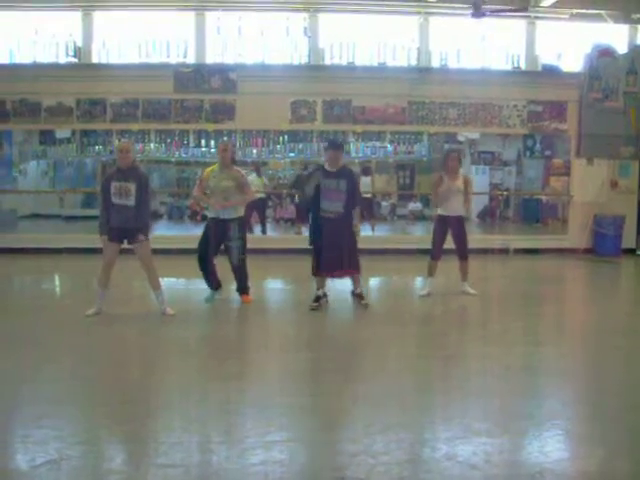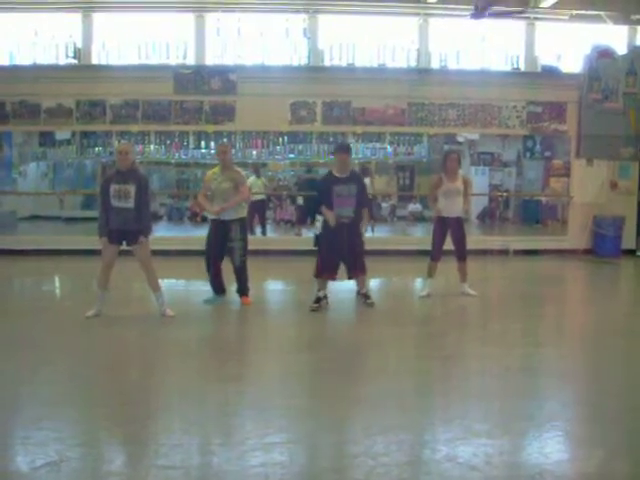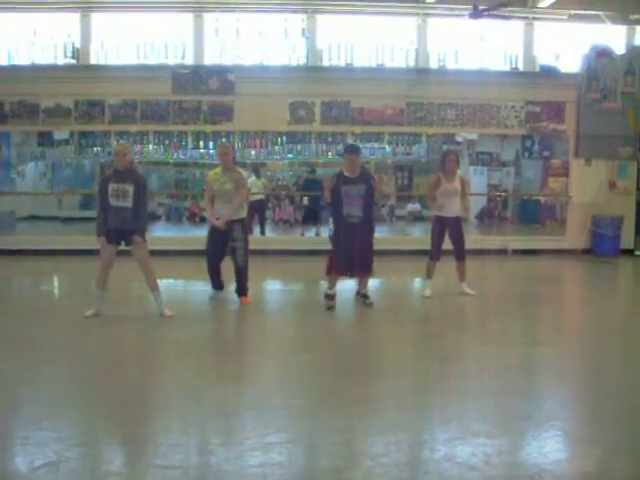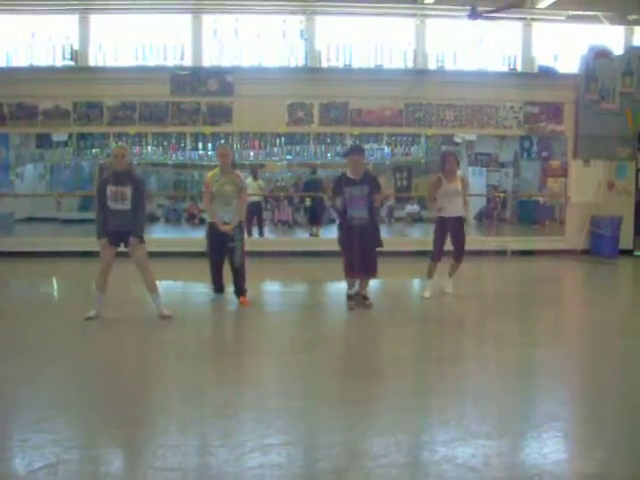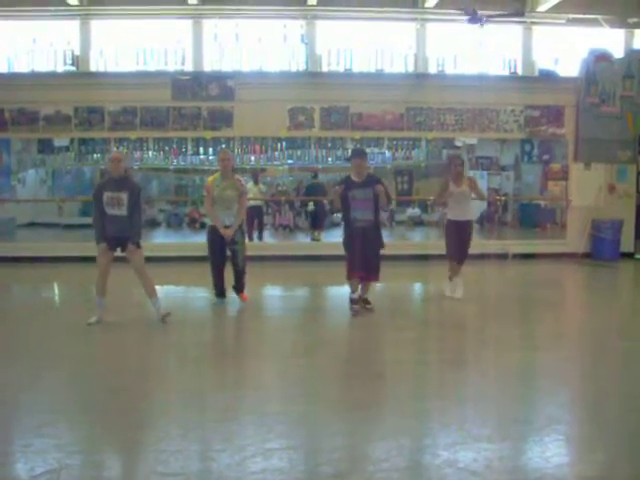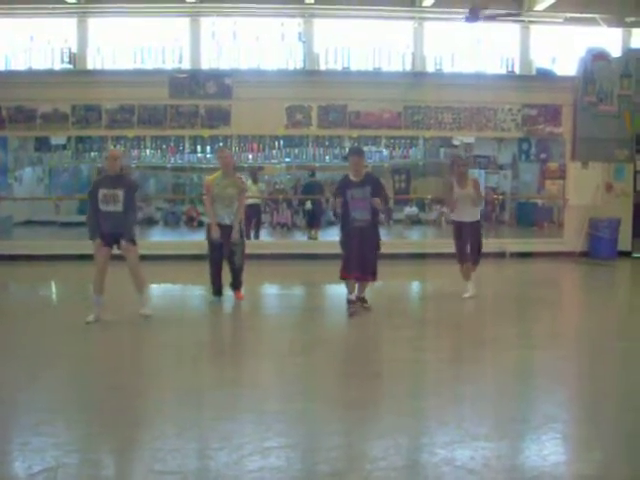
dt=0.2s
person 1, frame 1
left shoulder: (141, 177)
right shoulder: (109, 177)
left elbow: (145, 205)
right elbow: (104, 205)
left wrist: (144, 230)
right wrist: (103, 230)
left hip: (135, 227)
right hip: (114, 227)
left knee: (149, 265)
right knee: (106, 265)
left ankle: (163, 305)
right ankle: (98, 306)
person 1, frame 2
left shoulder: (140, 179)
right shoulder: (109, 180)
left elbow: (145, 207)
right elbow: (103, 208)
left wrist: (145, 232)
right wrist: (102, 232)
left hip: (135, 229)
right hip: (114, 229)
left knee: (148, 266)
right knee: (105, 266)
left ankle: (163, 307)
right ankle: (98, 307)
person 1, frame 3
left shoulder: (138, 179)
right shoulder: (107, 179)
left elbow: (142, 207)
right elbow: (102, 207)
left wrist: (140, 231)
right wrist: (100, 232)
left hip: (132, 229)
right hip: (112, 229)
left knee: (146, 266)
right knee: (104, 266)
left ankle: (161, 307)
right ankle: (97, 307)
person 1, frame 4
left shoulder: (136, 181)
right shoulder: (104, 181)
left elbow: (140, 209)
right elbow: (100, 209)
left wrist: (136, 233)
right wrist: (101, 234)
left hip: (131, 231)
right hip: (111, 231)
left knee: (144, 267)
right knee: (104, 268)
left ankle: (159, 307)
right ankle: (97, 308)
person 1, frame 5
left shoulder: (133, 186)
right shoulder: (101, 187)
left elbow: (137, 215)
right elbow: (97, 215)
left wrist: (133, 239)
right wrist: (99, 239)
left hip: (128, 236)
right hip: (107, 236)
left knee: (142, 271)
right knee: (102, 273)
left ankle: (159, 310)
right ankle: (99, 313)
person 1, frame 6
left shoulder: (129, 183)
right shoulder: (98, 184)
left elbow: (131, 211)
right elbow: (92, 211)
left wrist: (127, 236)
right wrist: (94, 235)
left hip: (124, 233)
right hip: (104, 233)
left knee: (135, 268)
right knee: (100, 270)
left ankle: (144, 304)
right ankle: (97, 311)
person 2, frame 1
left shoulder: (349, 174)
right shoulder: (317, 173)
left elbow: (355, 200)
right elbow: (307, 195)
left wrist: (356, 220)
right wrist: (312, 183)
left hip: (344, 223)
right hip: (322, 223)
left knee: (350, 257)
right knee: (320, 258)
left ankle: (357, 291)
right ankle: (320, 293)
person 2, frame 2
left shoulder: (357, 178)
right shoulder: (327, 180)
left elbow: (364, 202)
right elbow: (321, 203)
left wrist: (365, 219)
right wrist: (327, 214)
left hip: (353, 227)
right hip: (332, 227)
left knee: (357, 259)
right knee: (325, 261)
left ankle: (363, 291)
right ankle: (321, 295)
person 2, frame 3
left shoulder: (367, 177)
right shoulder: (337, 178)
left elbow: (373, 199)
right elbow: (329, 202)
left wrist: (377, 190)
right wrist: (327, 190)
left hip: (363, 226)
right hip: (342, 226)
left knee: (365, 259)
right knee: (338, 258)
left ankle: (362, 291)
right ankle: (330, 292)
person 2, frame 4
left shoulder: (371, 179)
right shoulder: (341, 181)
left elbow: (376, 205)
right elbow: (337, 207)
left wrist: (378, 200)
right wrist: (338, 202)
left hip: (368, 227)
right hip: (348, 228)
left knee: (368, 261)
right knee: (351, 261)
left ankle: (361, 292)
right ankle: (351, 292)
person 2, frame 5
left shoulder: (375, 181)
right shoulder: (345, 183)
left elbow: (384, 206)
right elbow: (338, 208)
left wrist: (382, 194)
right wrist: (337, 196)
left hip: (372, 230)
right hip: (352, 230)
left knee: (371, 264)
right knee: (354, 263)
left ankle: (363, 296)
right ankle: (354, 296)
person 2, frame 6
left shoulder: (374, 181)
right shoulder: (343, 183)
left elbow: (383, 206)
right elbow: (339, 212)
left wrist: (379, 203)
right wrist: (338, 205)
left hip: (369, 230)
right hip: (349, 230)
left knee: (368, 264)
right knee: (349, 263)
left ankle: (360, 295)
right ankle: (351, 298)
person 3, frame 1
left shoulder: (238, 174)
right shoulder: (209, 173)
left elbow: (249, 195)
right elbow: (196, 193)
left wrist: (229, 204)
right wrist: (211, 203)
left hip: (235, 219)
right hip: (215, 219)
left knee: (237, 257)
right knee: (205, 254)
left ankle: (244, 291)
right ankle: (214, 287)
person 3, frame 2
left shoulder: (238, 174)
right shoulder: (211, 175)
left elbow: (244, 195)
right elbow: (201, 196)
left wrist: (223, 207)
right wrist: (210, 208)
left hip: (236, 220)
right hip: (217, 221)
left knee: (239, 258)
right knee: (212, 258)
left ankle: (243, 292)
right ankle: (218, 291)
person 3, frame 3
left shoulder: (239, 175)
right shoulder: (212, 176)
left elbow: (242, 199)
right elbow: (208, 199)
left wrist: (225, 218)
right wrist: (212, 218)
left hip: (237, 221)
right hip: (217, 221)
left knee: (240, 258)
right knee: (212, 256)
left ankle: (242, 293)
right ankle: (217, 287)
person 3, frame 4
left shoulder: (238, 178)
right shoulder: (210, 177)
left elbow: (243, 203)
right elbow: (206, 202)
left wrist: (233, 224)
right wrist: (219, 224)
left hip: (235, 223)
right hip: (215, 223)
left knee: (237, 259)
right knee: (215, 260)
left ankle: (241, 293)
right ankle: (218, 291)
person 3, frame 5
left shoulder: (239, 183)
right shoulder: (211, 182)
left elbow: (242, 208)
right elbow: (208, 207)
left wrist: (233, 228)
right wrist: (221, 228)
left hip: (235, 226)
right hip: (216, 227)
left knee: (239, 260)
right knee: (217, 263)
left ankle: (240, 290)
right ankle: (220, 295)
person 3, frame 6
left shoulder: (240, 181)
right shoulder: (211, 180)
left elbow: (241, 206)
right elbow: (208, 205)
left wrist: (236, 228)
right wrist: (214, 227)
left hip: (234, 225)
right hip: (216, 225)
left knee: (237, 260)
right knee: (215, 261)
left ankle: (237, 288)
right ankle: (217, 293)
person 4, frame 1
left shoulder: (465, 179)
right shoulder: (440, 178)
left elbow: (468, 198)
right elbow: (435, 201)
left wrist: (467, 206)
right wrist: (440, 200)
left hip: (458, 218)
right hip: (442, 217)
left knee: (463, 252)
right knee: (436, 251)
left ankle: (465, 285)
right ankle: (428, 285)
person 4, frame 2
left shoulder: (464, 180)
right shoulder: (439, 179)
left elbow: (466, 197)
right elbow: (431, 199)
left wrist: (466, 206)
right wrist: (435, 207)
left hip: (457, 219)
right hip: (441, 218)
left knee: (462, 253)
right knee: (435, 252)
left ankle: (464, 286)
right ankle: (428, 286)
person 4, frame 3
left shoulder: (462, 180)
right shoulder: (437, 179)
left elbow: (464, 196)
right elbow: (429, 199)
left wrist: (465, 205)
right wrist: (435, 205)
left hip: (455, 219)
right hip: (440, 218)
left knee: (460, 253)
right knee: (434, 252)
left ankle: (463, 285)
right ankle: (428, 286)
person 4, frame 4
left shoulder: (462, 180)
right shoulder: (439, 180)
left elbow: (464, 197)
right elbow: (431, 198)
left wrist: (466, 206)
right wrist: (436, 206)
left hip: (458, 219)
right hip: (443, 219)
left knee: (459, 253)
right knee: (437, 253)
left ankle: (448, 281)
right ankle: (428, 286)
person 4, frame 5
left shoulder: (470, 180)
right shoulder: (447, 183)
left elbow: (482, 197)
right elbow: (438, 200)
left wrist: (476, 191)
right wrist: (444, 200)
left hip: (466, 221)
right hip: (452, 221)
left knee: (461, 255)
right knee: (453, 253)
left ankle: (451, 282)
right ankle: (456, 284)
person 4, frame 6
left shoulder: (474, 182)
right shoulder: (452, 185)
left elbow: (479, 202)
right elbow: (451, 208)
left wrist: (476, 200)
right wrist: (452, 205)
left hip: (474, 222)
right hip: (458, 223)
left knee: (476, 255)
right knee: (462, 256)
left ankle: (469, 275)
right ankle: (470, 287)
